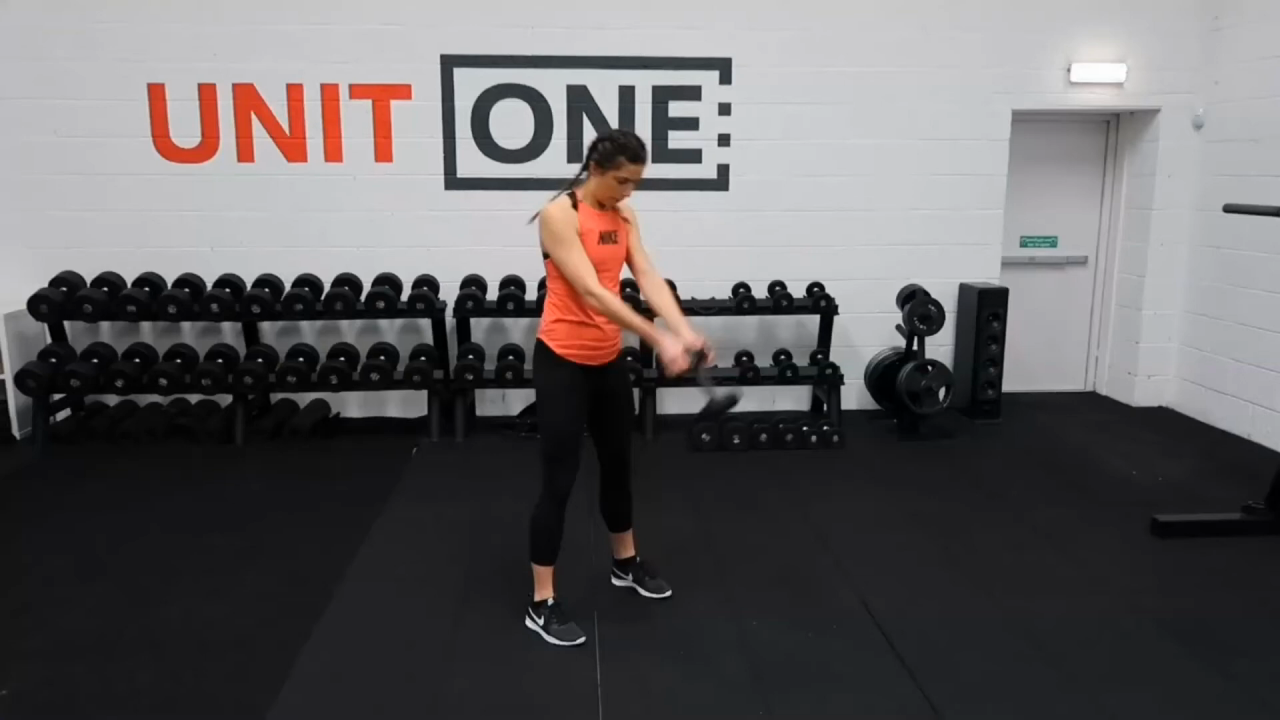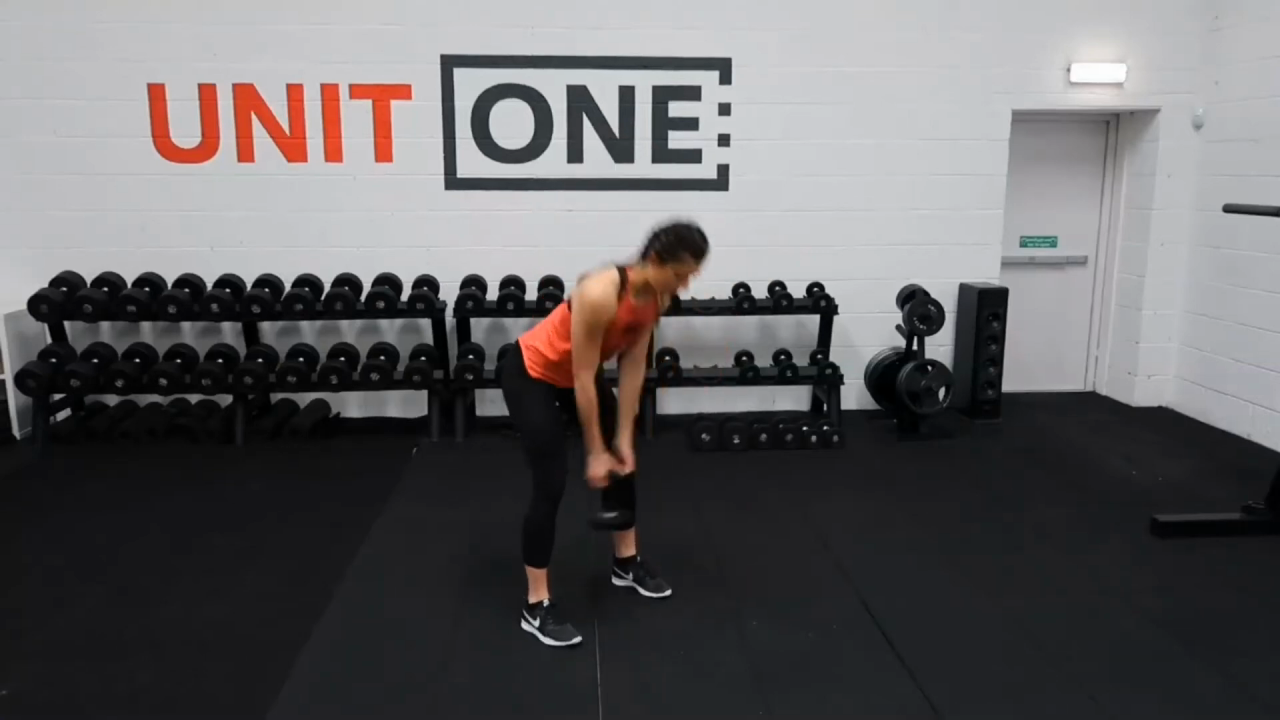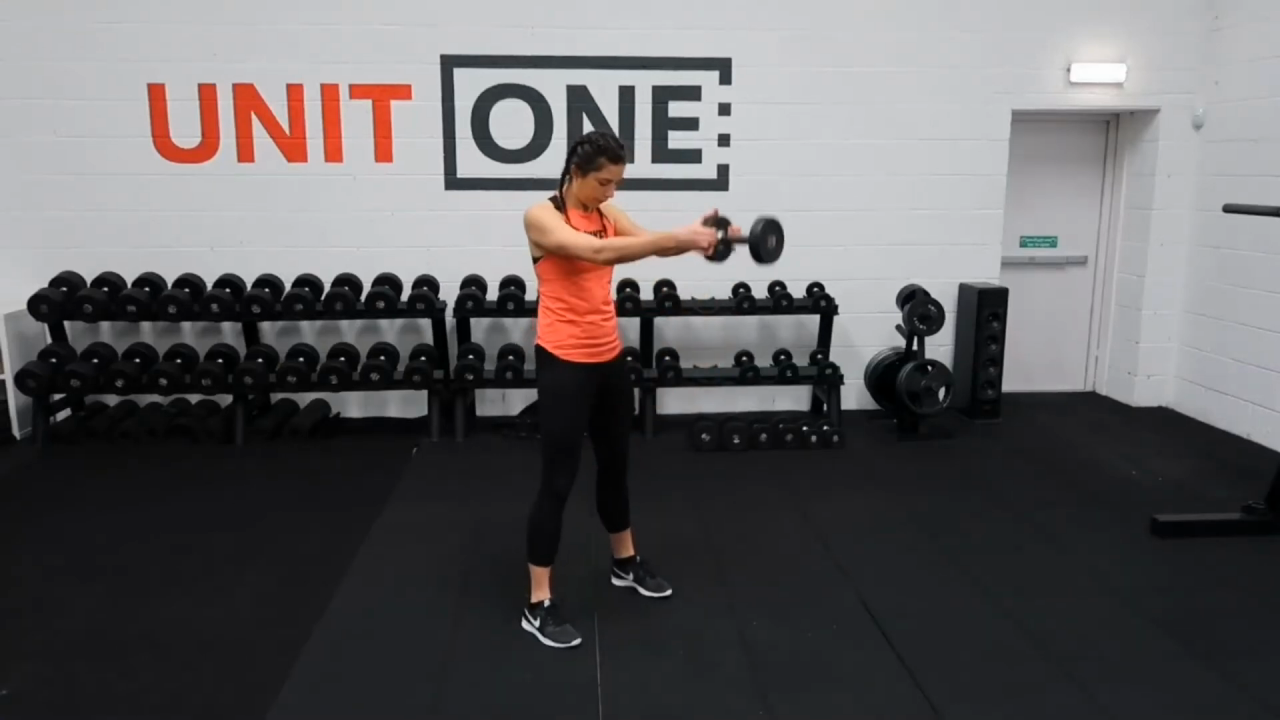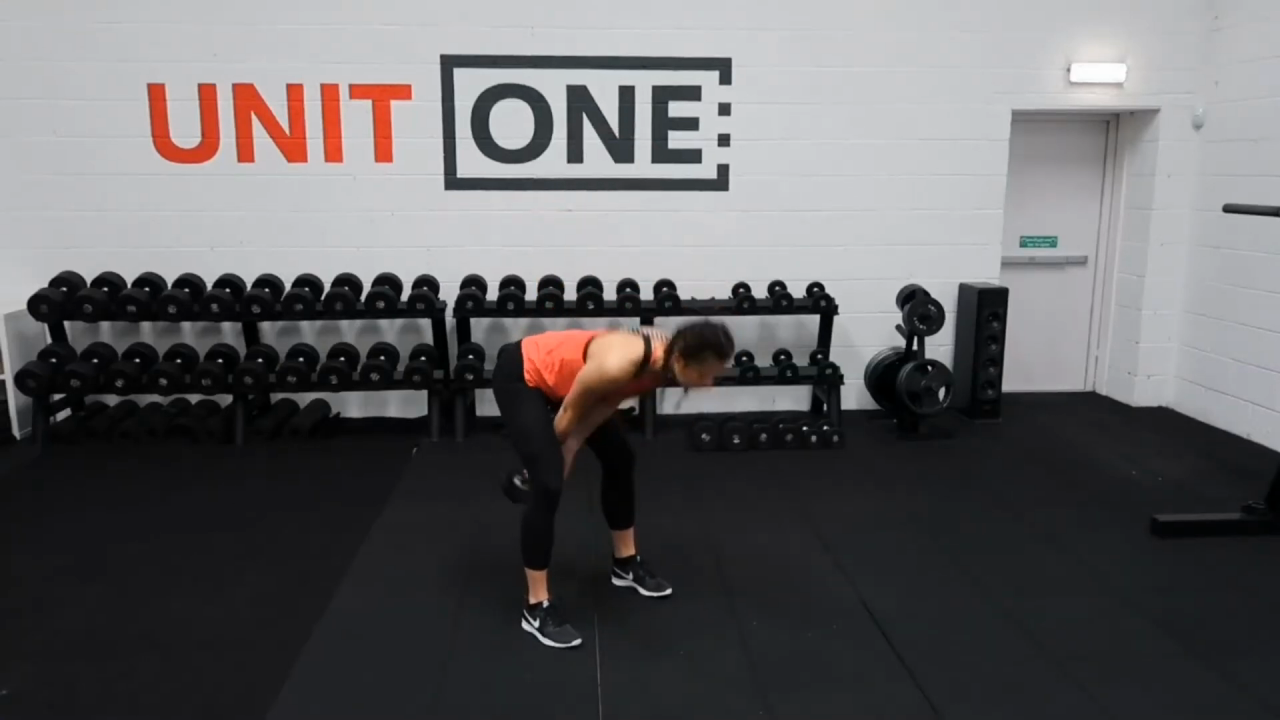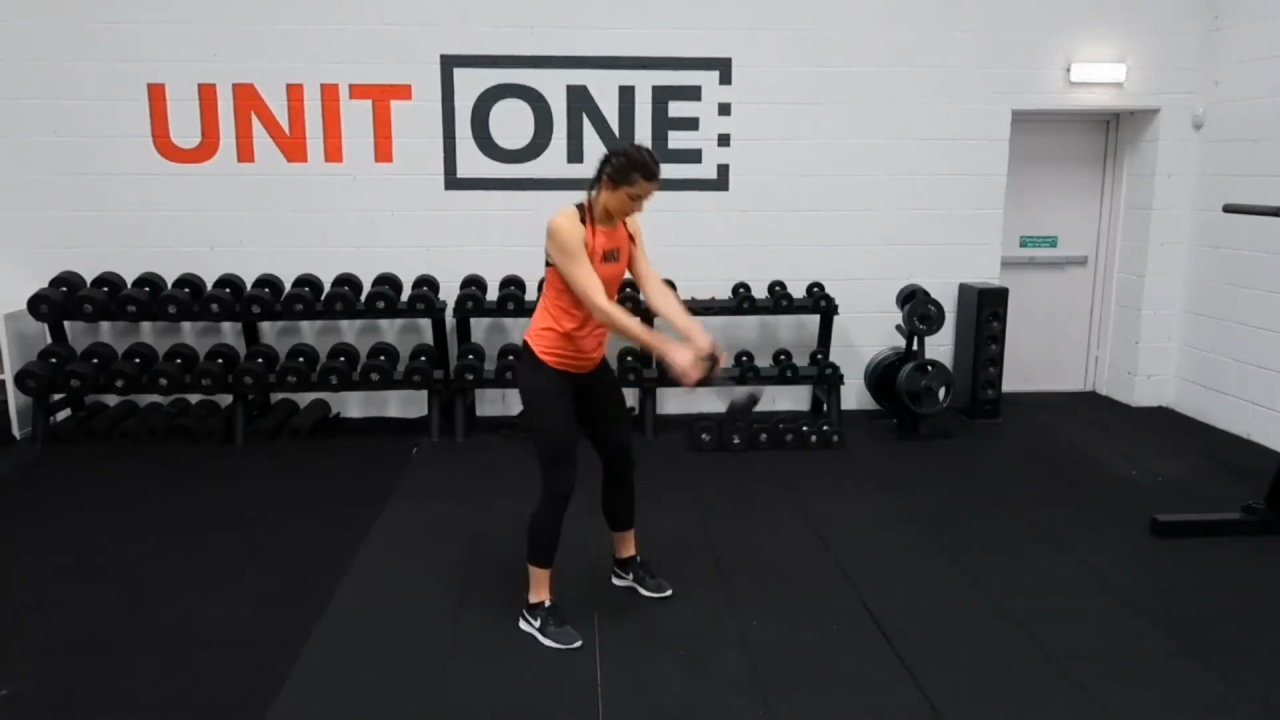
dt=1s
person 1, frame 1
left shoulder: (624, 218)
right shoulder: (558, 215)
left elbow: (650, 279)
right elbow: (591, 292)
left wrist: (683, 330)
right wrist: (658, 338)
left hip: (608, 362)
right hip: (563, 362)
left knee: (618, 464)
right knee: (559, 480)
left ankle: (625, 564)
right ankle: (541, 603)
person 1, frame 2
left shoulder: (656, 294)
right shoulder: (601, 294)
left elbow: (633, 368)
right elbow: (583, 379)
left wrist: (623, 436)
right wrist: (594, 451)
left hip: (574, 378)
right hip: (532, 375)
left knee: (623, 463)
right knee: (552, 482)
left ankle: (627, 563)
right ankle: (536, 608)
person 1, frame 3
left shoulder: (607, 213)
right shoulder: (541, 217)
left elbow: (652, 243)
right elbow: (598, 250)
left wrist: (698, 235)
right wrist: (678, 237)
left hip: (609, 361)
right hip: (564, 364)
left knee: (615, 466)
right knee: (558, 482)
left ankle: (625, 563)
right ankle: (538, 606)
person 1, frame 4
left shoulder: (664, 355)
right shoulder: (618, 366)
left elbow: (605, 407)
right elbow: (568, 412)
left wrist: (568, 452)
right wrist: (552, 456)
right hip: (523, 374)
left knee: (621, 459)
right knee: (548, 485)
left ankle: (627, 562)
right ankle: (537, 607)
person 1, frame 5
left shoulder: (629, 230)
right shoulder: (565, 228)
left elbow: (654, 290)
right elbow: (600, 308)
left wrist: (697, 337)
right wrist: (666, 351)
left hip: (591, 364)
right hip: (546, 366)
left knee: (620, 462)
right knee: (560, 483)
left ankle: (627, 564)
right ankle: (536, 610)
